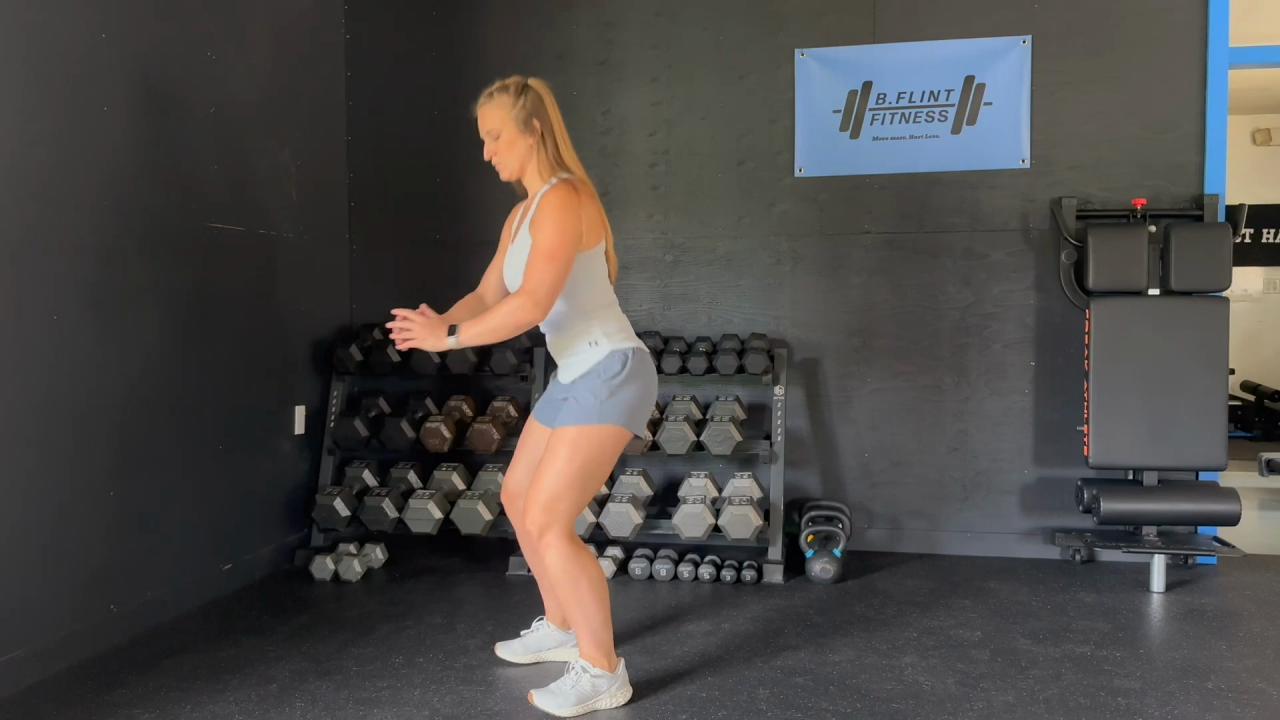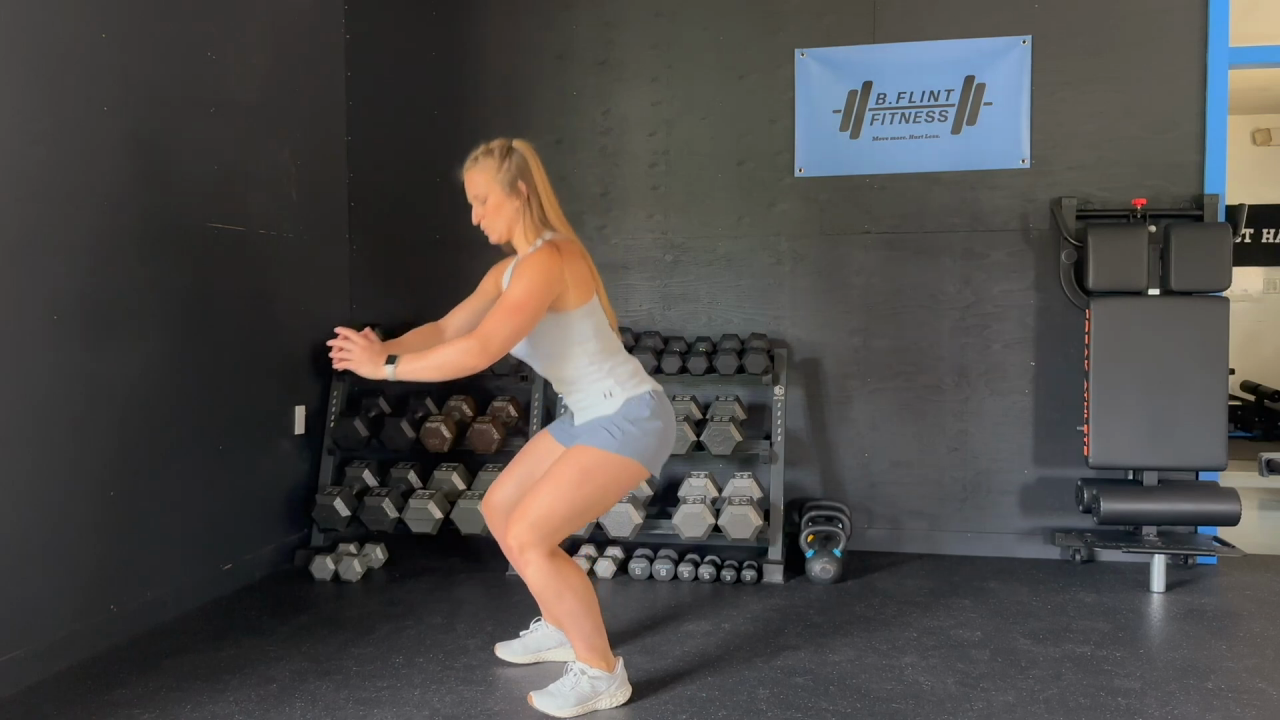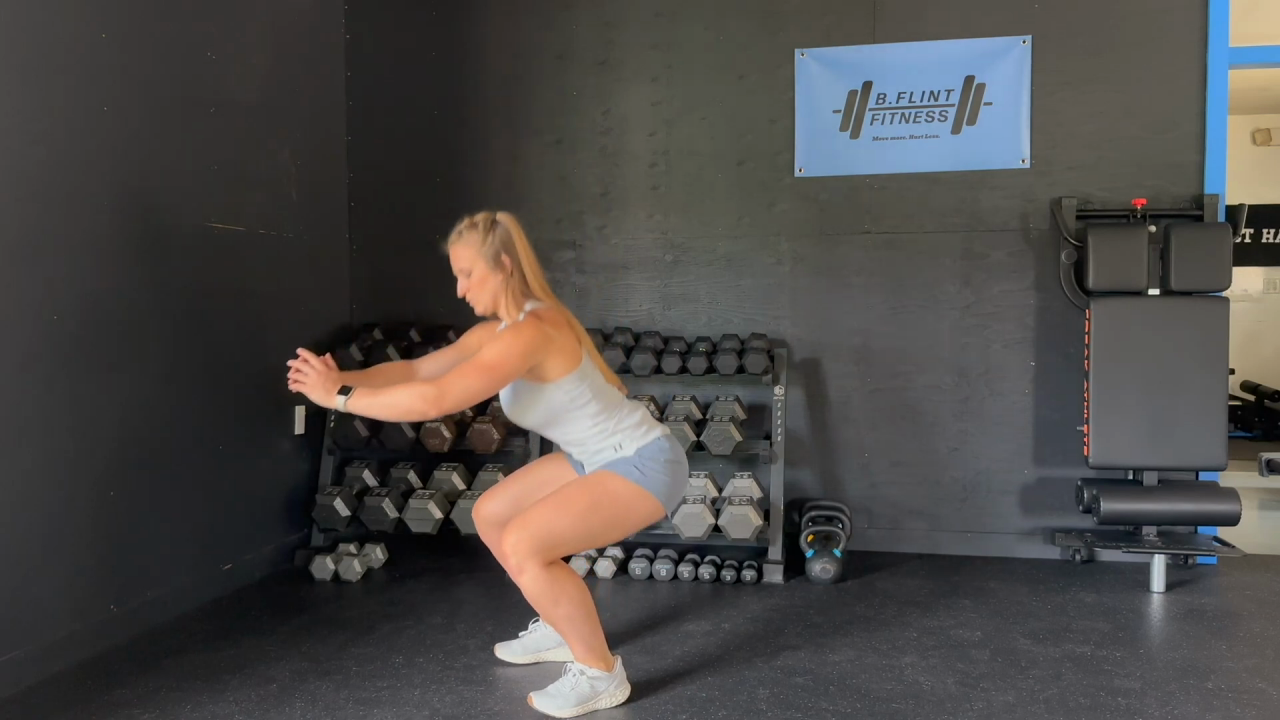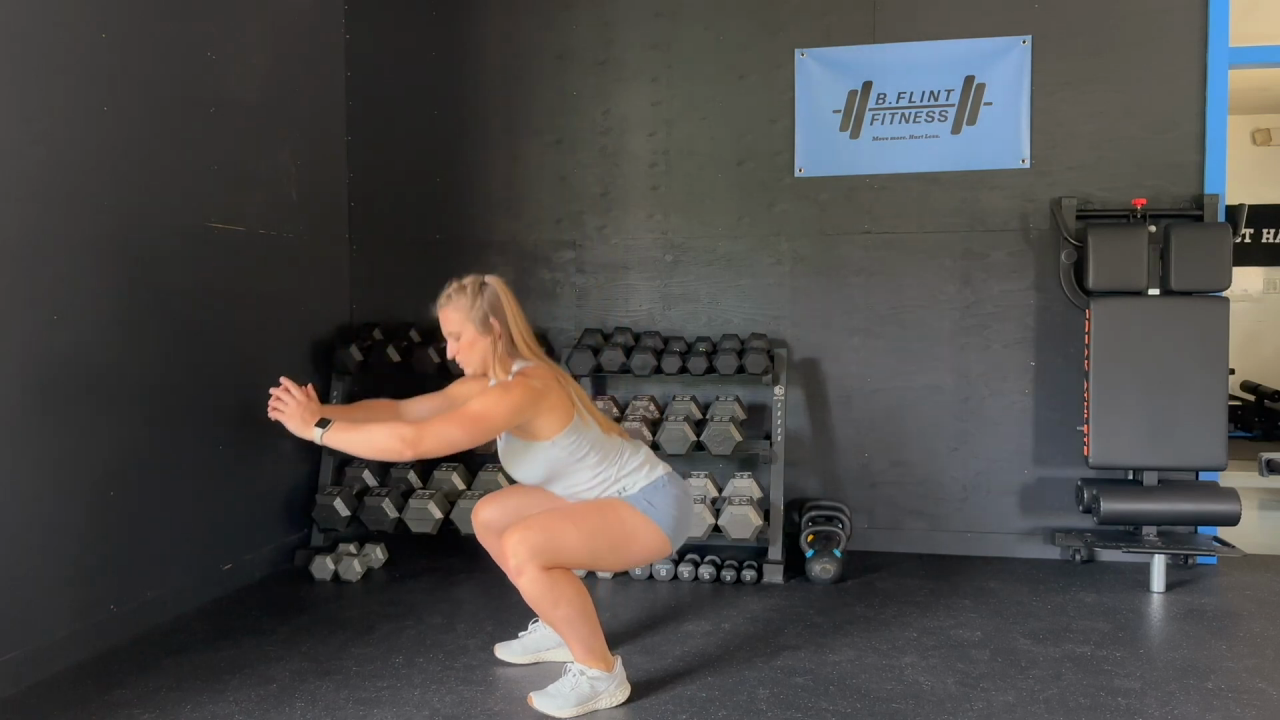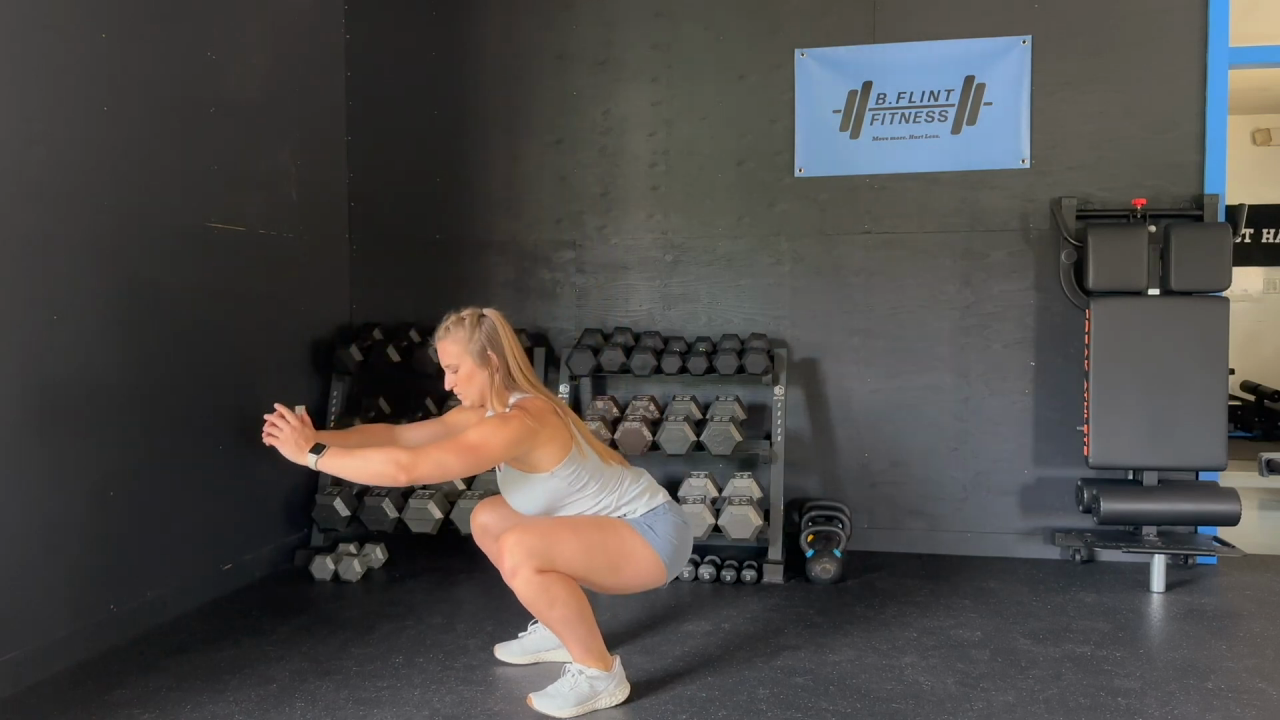
dt=0.2s
person 1, frame 1
left shoulder: (563, 198)
right shoulder: (524, 212)
left elbow: (533, 305)
right elbow: (489, 295)
left wrist: (454, 334)
right wrist: (443, 322)
left hip: (607, 374)
right hip: (578, 375)
left knee: (546, 524)
right knee: (518, 500)
right ankle: (560, 626)
person 1, frame 2
left shoulder: (548, 260)
right shoulder: (509, 270)
left elbow: (481, 351)
right elbow: (449, 330)
left wrist: (391, 366)
right wrist: (386, 350)
left hip: (629, 418)
right hip: (596, 414)
left knee: (527, 538)
right knee: (499, 510)
left ankle: (602, 672)
right ankle: (560, 627)
person 1, frame 3
left shoulder: (530, 332)
right shoulder: (498, 331)
left elbow: (440, 399)
right elbow: (420, 371)
left wrist: (342, 397)
right wrist: (344, 379)
left hip: (643, 465)
right hip: (603, 457)
left knee: (524, 547)
right knee: (491, 516)
left ankle: (600, 672)
right ankle: (561, 627)
person 1, frame 4
left shoulder: (519, 392)
right shoulder: (490, 384)
left elbow: (414, 442)
right elbow: (404, 411)
left wrist: (318, 429)
right wrist: (325, 412)
left hip: (652, 506)
right hip: (618, 494)
left knee: (521, 547)
right knee: (489, 518)
left ankle: (600, 672)
right ankle: (562, 626)
person 1, frame 5
left shoulder: (518, 423)
right shoulder: (488, 413)
left elbow: (408, 468)
right elbow: (399, 435)
left wrist: (313, 455)
right wrist: (321, 436)
left hip: (652, 535)
right hip: (622, 519)
left knee: (517, 549)
right knee: (487, 521)
left ankle: (598, 672)
right ankle: (560, 627)
